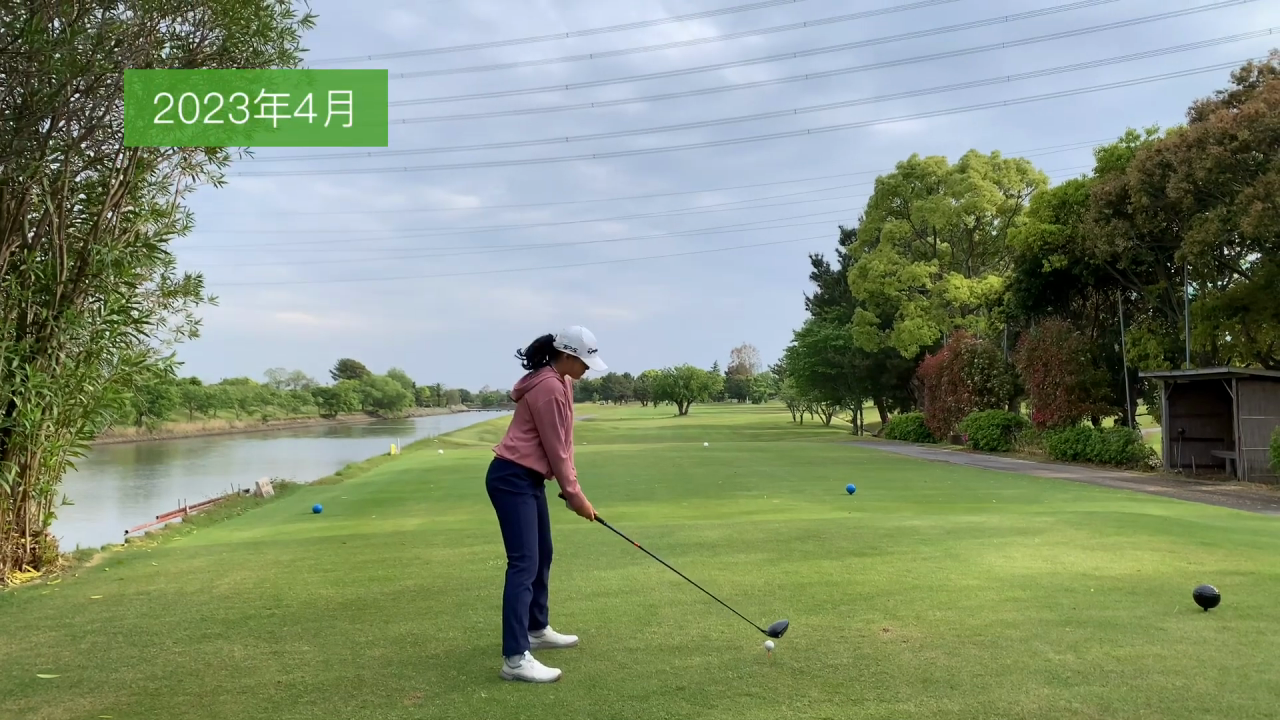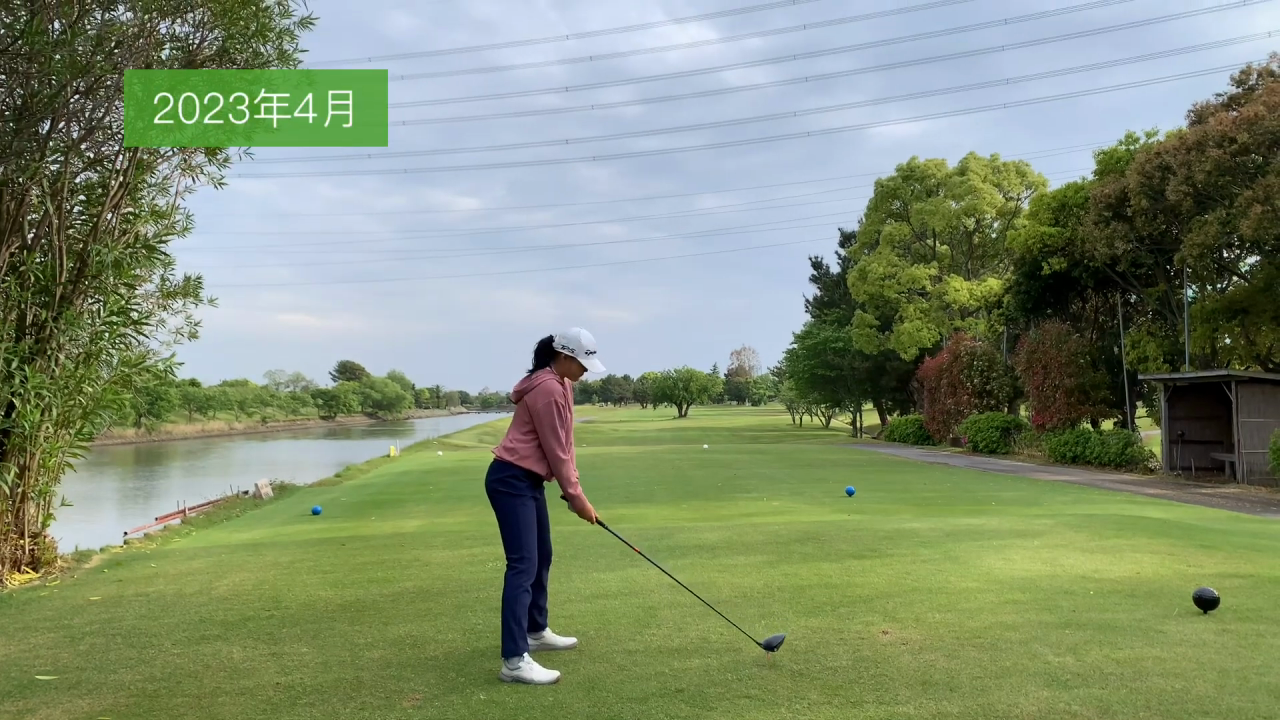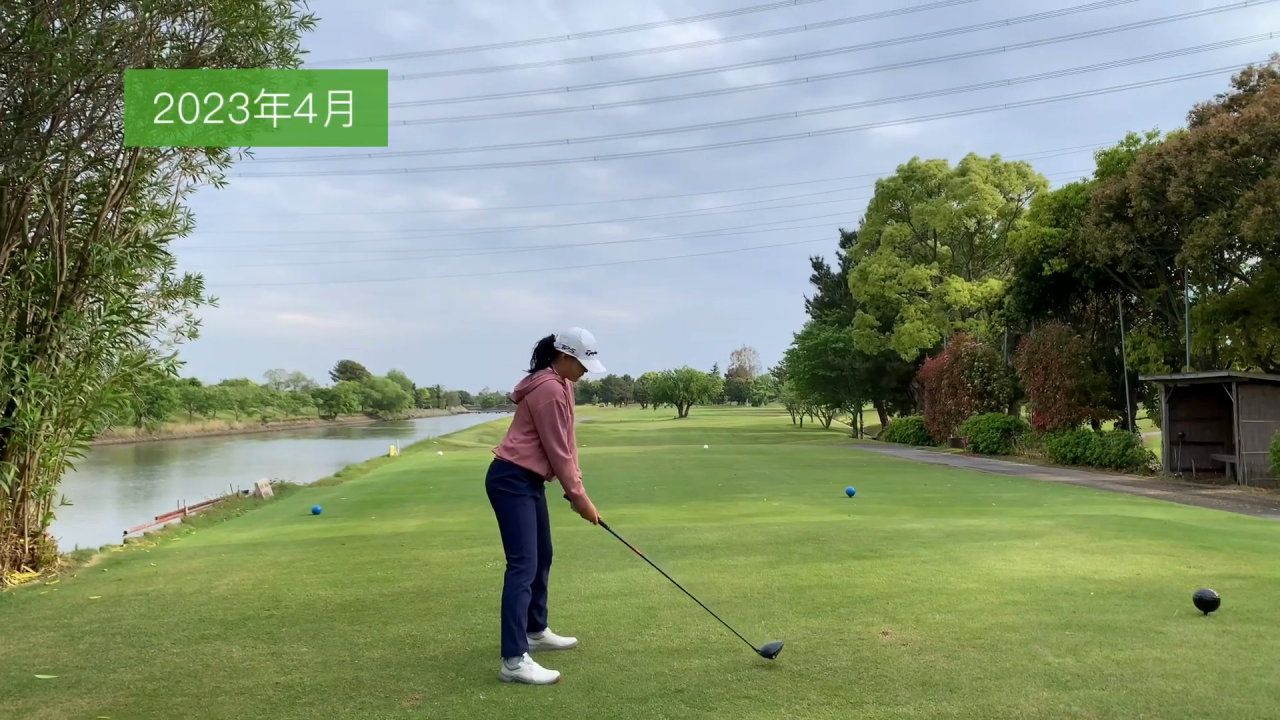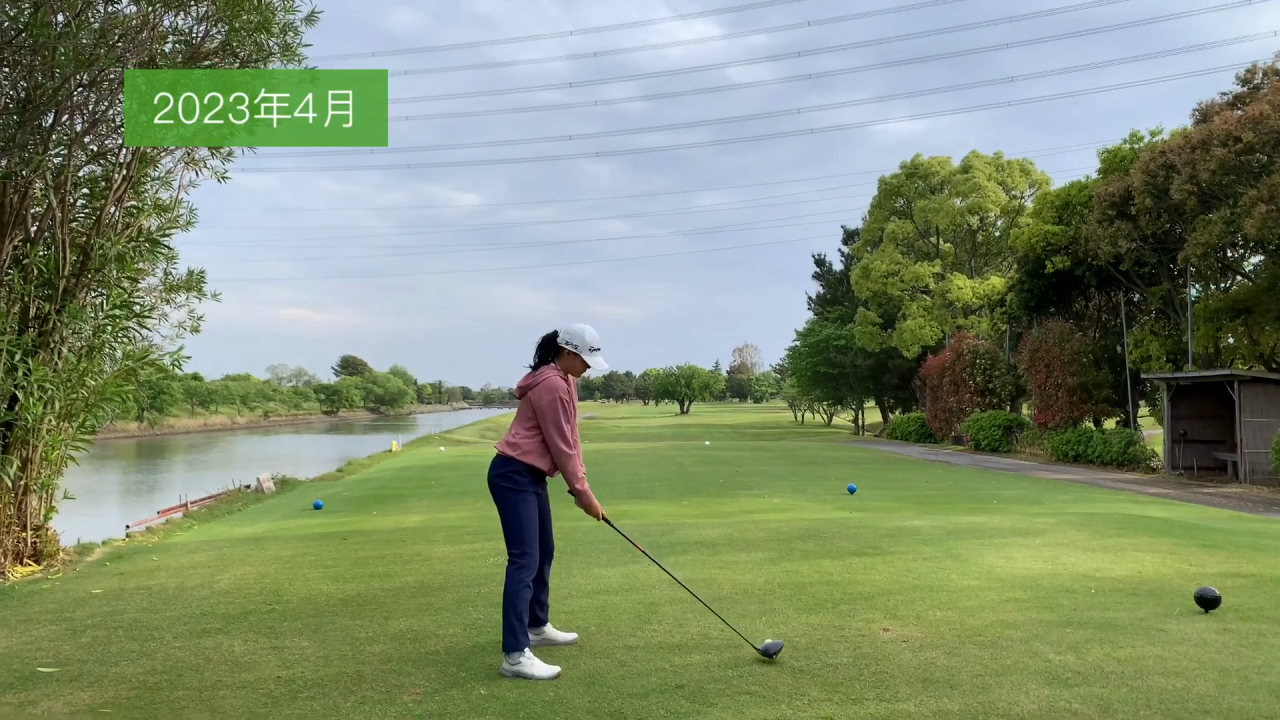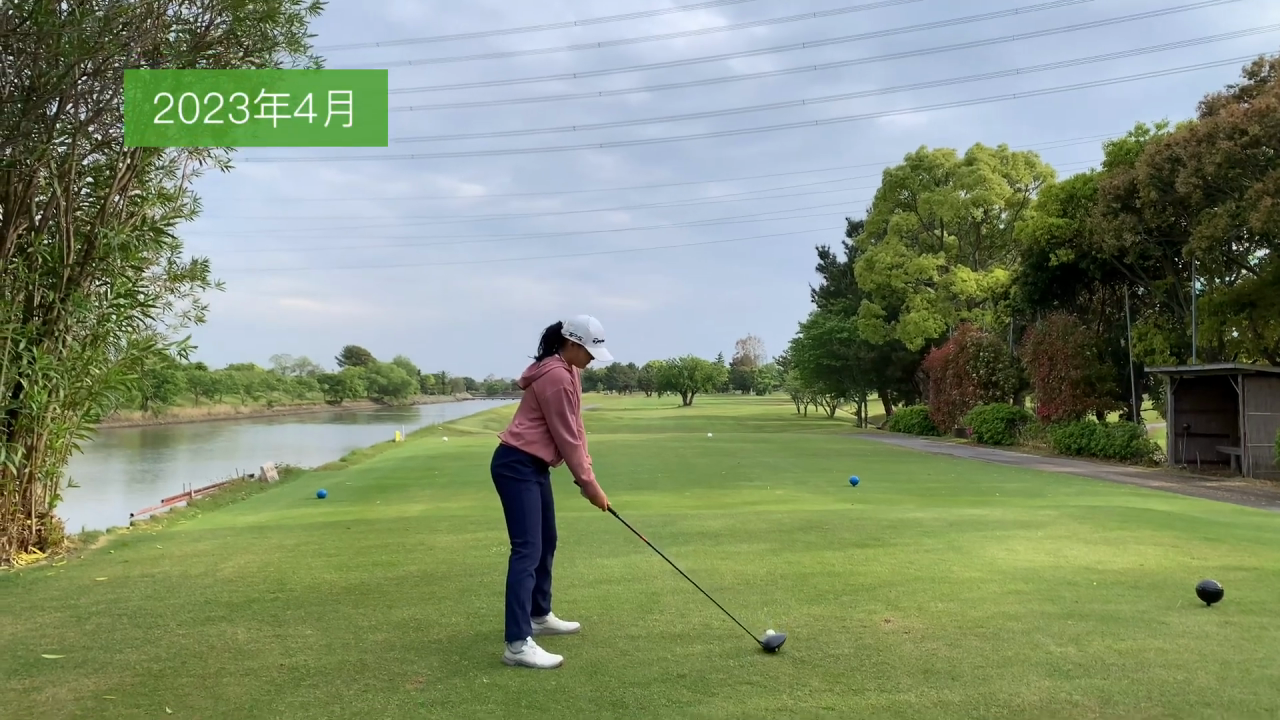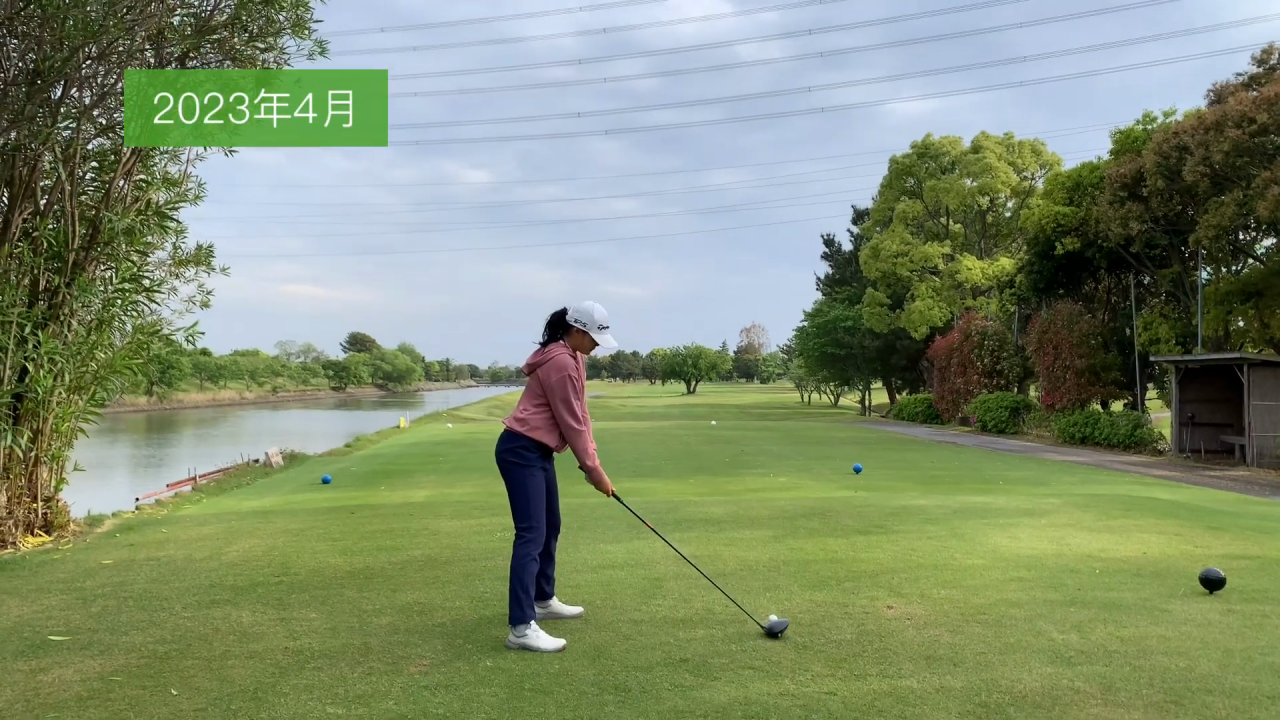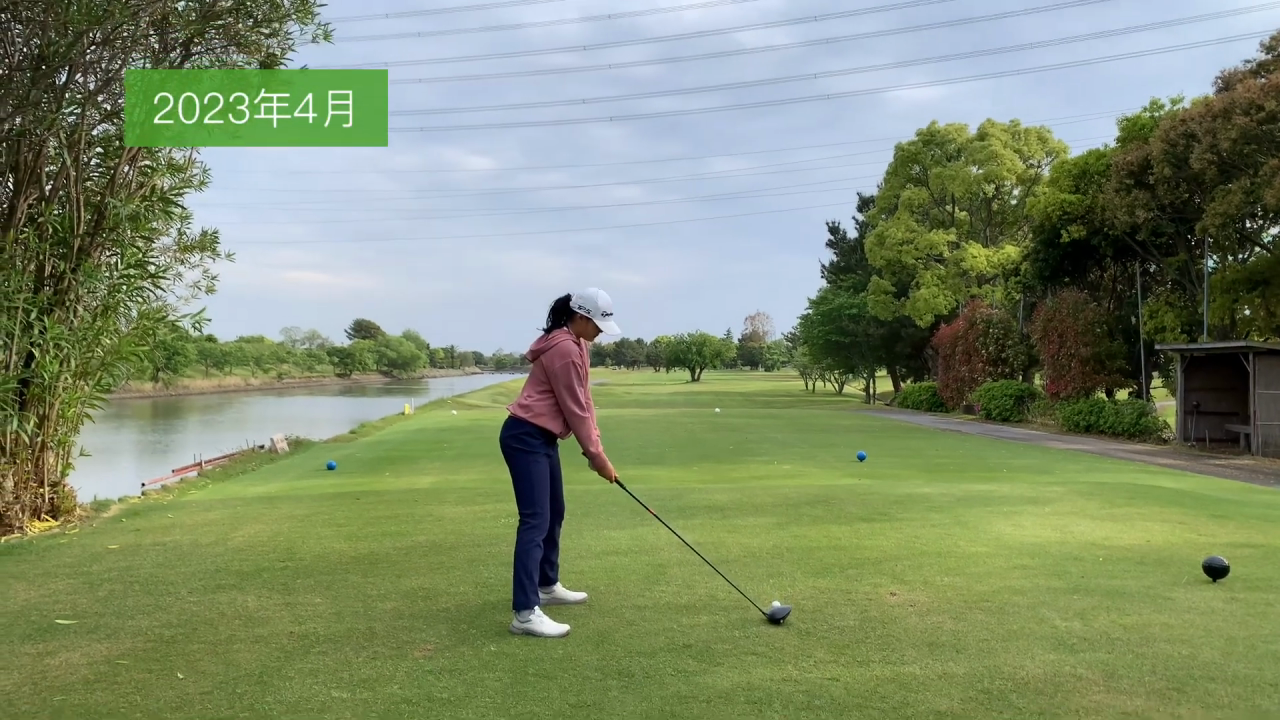
dt=0.2s
person 1, frame 1
left shoulder: (560, 381)
right shoulder: (548, 389)
left elbow: (564, 442)
right elbow: (555, 449)
left wrist: (573, 486)
right wrist: (575, 496)
left hip: (528, 478)
right hip: (512, 478)
left knee: (542, 555)
right knee: (524, 563)
left ankle: (537, 630)
right ankle: (516, 659)
person 1, frame 2
left shoulder: (559, 384)
right shoulder: (548, 390)
left elbow: (565, 443)
right elbow: (556, 451)
left wrist: (574, 488)
right wrist: (577, 498)
left hip: (528, 480)
right hip: (511, 480)
left knee: (542, 557)
right knee: (523, 565)
left ankle: (536, 632)
right ankle: (515, 660)
person 1, frame 3
left shoulder: (560, 384)
right shoulder: (548, 390)
left elbow: (567, 443)
right elbow: (557, 451)
left wrist: (578, 488)
right wrist: (580, 498)
left hip: (529, 480)
right hip: (512, 480)
left knee: (542, 557)
right knee: (523, 565)
left ankle: (536, 632)
right ankle: (514, 660)
person 1, frame 4
left shoulder: (563, 379)
right shoulder: (552, 386)
left elbow: (571, 437)
right elbow: (561, 447)
left wrist: (582, 483)
right wrist: (583, 493)
left hip: (531, 475)
right hip: (514, 475)
left knee: (543, 552)
right knee: (524, 560)
left ankle: (537, 627)
right ankle: (515, 655)
person 1, frame 5
left shoulder: (567, 370)
right shoulder: (556, 377)
left elbow: (576, 428)
right elbow: (566, 437)
left wrist: (588, 473)
right wrist: (589, 484)
left hip: (534, 465)
right hip: (517, 465)
left knee: (546, 542)
right knee: (527, 550)
left ankle: (539, 616)
right ankle: (518, 644)
person 1, frame 6
left shoulder: (571, 357)
right shoulder: (560, 364)
left elbow: (580, 414)
right elbow: (571, 423)
left wrist: (592, 459)
right wrist: (594, 470)
left hip: (538, 451)
right hip: (521, 450)
left knee: (550, 527)
right knee: (531, 534)
left ankle: (543, 601)
right ankle: (521, 628)
person 1, frame 7
left shoulder: (575, 343)
right shoulder: (564, 350)
left elbow: (584, 400)
right elbow: (574, 410)
left wrist: (596, 445)
right wrist: (597, 456)
left hip: (542, 437)
right hip: (526, 437)
left knee: (554, 513)
right knee: (535, 520)
left ankle: (547, 586)
right ankle: (525, 613)
